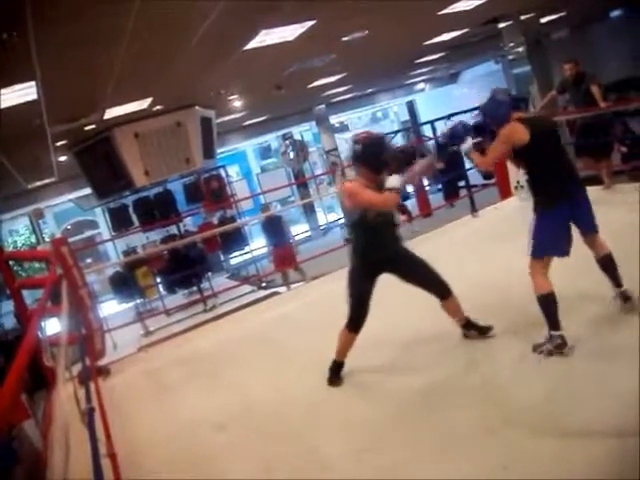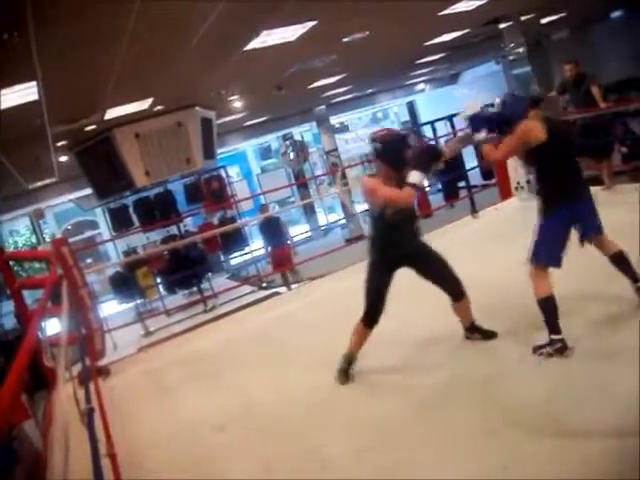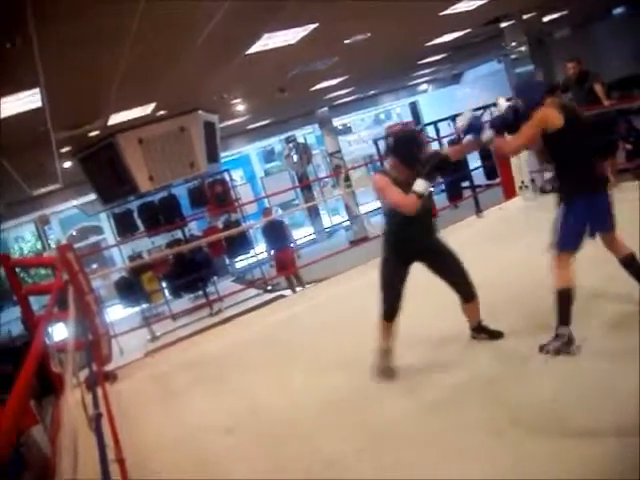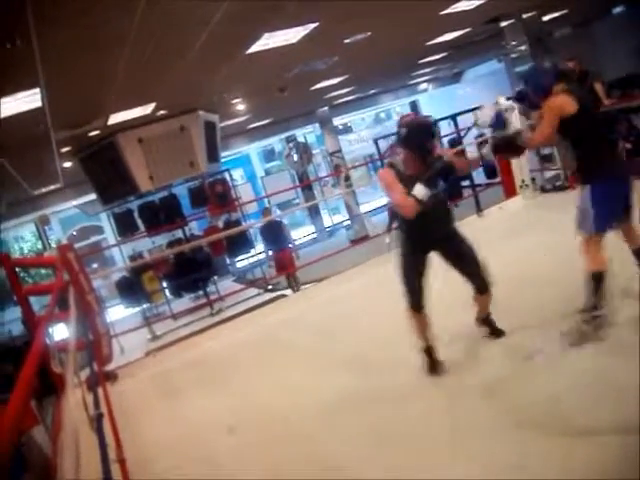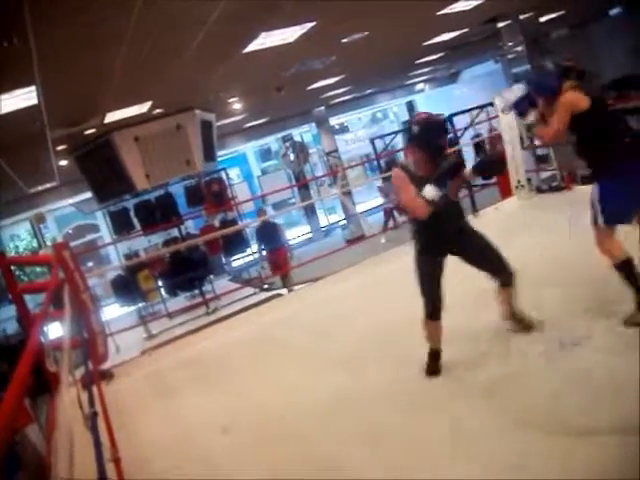
dt=0.1s
person 1, frame 1
left shoulder: (511, 129)
right shoulder: (544, 121)
left elbow: (485, 165)
left wrist: (467, 146)
right wrist: (497, 146)
left hip: (549, 202)
right hip: (573, 190)
left knee: (538, 269)
right knee: (593, 238)
left ankle: (556, 336)
right ankle: (621, 291)
person 1, frame 2
left shoulder: (528, 127)
right shoulder: (560, 124)
left elbow: (494, 156)
left wrist: (480, 132)
right wrist: (510, 136)
left hip: (557, 206)
right hip: (579, 196)
left knee: (538, 272)
right knee: (600, 239)
left ankle: (556, 339)
person 1, frame 3
left shoulder: (544, 114)
right shoulder: (568, 110)
left elbow: (511, 148)
left wrist: (485, 134)
left hip: (574, 193)
right hip: (595, 185)
left knee: (562, 260)
right knee: (610, 238)
left ankle: (563, 333)
person 1, frame 4
left shoulder: (556, 101)
right shoulder: (575, 96)
left elbow: (539, 140)
right elbow: (552, 134)
left wrist: (515, 135)
left hip: (597, 175)
right hip: (615, 167)
left knee: (591, 242)
left ankle: (594, 312)
person 1, frame 5
left shoulder: (567, 98)
right shoulder: (582, 94)
left elbow: (549, 137)
right elbow: (561, 132)
left wrist: (531, 117)
right wrist: (539, 113)
left hip: (609, 171)
left knee: (605, 236)
person 2, frame 1
left shoulder: (377, 178)
right shoulder: (351, 188)
left elbow: (410, 176)
right elbow: (387, 203)
right wrist: (396, 173)
left hip: (392, 249)
right hip: (365, 260)
left knee: (441, 287)
right knee: (356, 319)
left ankle: (467, 326)
right ankle: (337, 365)
person 2, frame 2
left shoulder: (404, 167)
right shoulder: (371, 183)
left elbow: (437, 154)
right elbow: (407, 199)
right wrist: (417, 170)
left hip: (413, 246)
right hip: (385, 253)
left knee: (455, 288)
right knee: (372, 314)
left ankle: (470, 328)
right ankle: (348, 360)
person 2, frame 3
left shoulder: (420, 165)
right shoulder: (381, 180)
left elbow: (453, 154)
right elbow: (408, 207)
right wrist: (425, 175)
left hip: (427, 241)
right hip: (397, 248)
left knee: (466, 289)
right knee: (390, 309)
left ankle: (477, 327)
right ankle: (385, 353)
person 2, frame 4
left shoulder: (431, 157)
right shoulder: (389, 174)
left elbow: (462, 166)
right elbow: (408, 210)
right wrist: (426, 180)
left hip: (443, 229)
right hip: (415, 240)
left knee: (480, 280)
right knee: (415, 300)
left ankle: (484, 318)
right ankle: (430, 351)
person 2, frame 5
left shoulder: (440, 160)
right shoulder: (400, 174)
right elbow: (420, 212)
left wrist: (471, 173)
right wrist: (437, 179)
left hip: (459, 230)
right hip: (429, 242)
left knee: (504, 272)
right knee: (432, 306)
left ankle: (512, 313)
right ankle: (434, 352)
